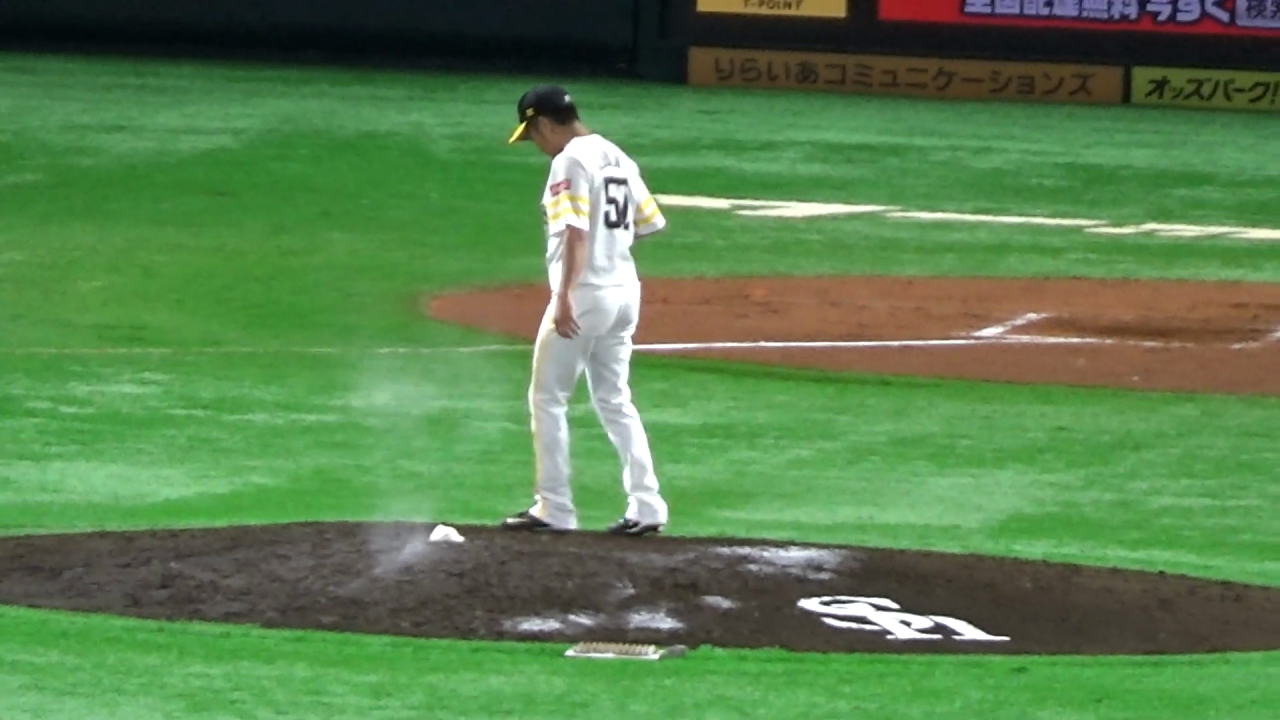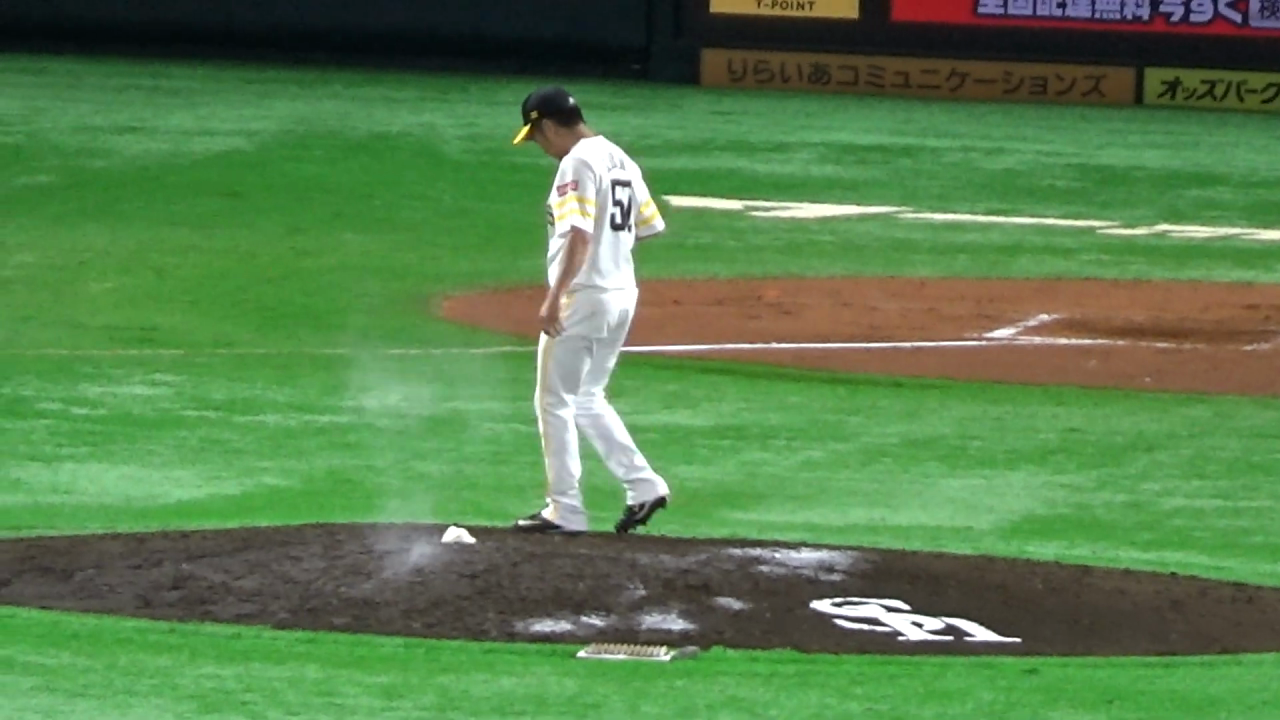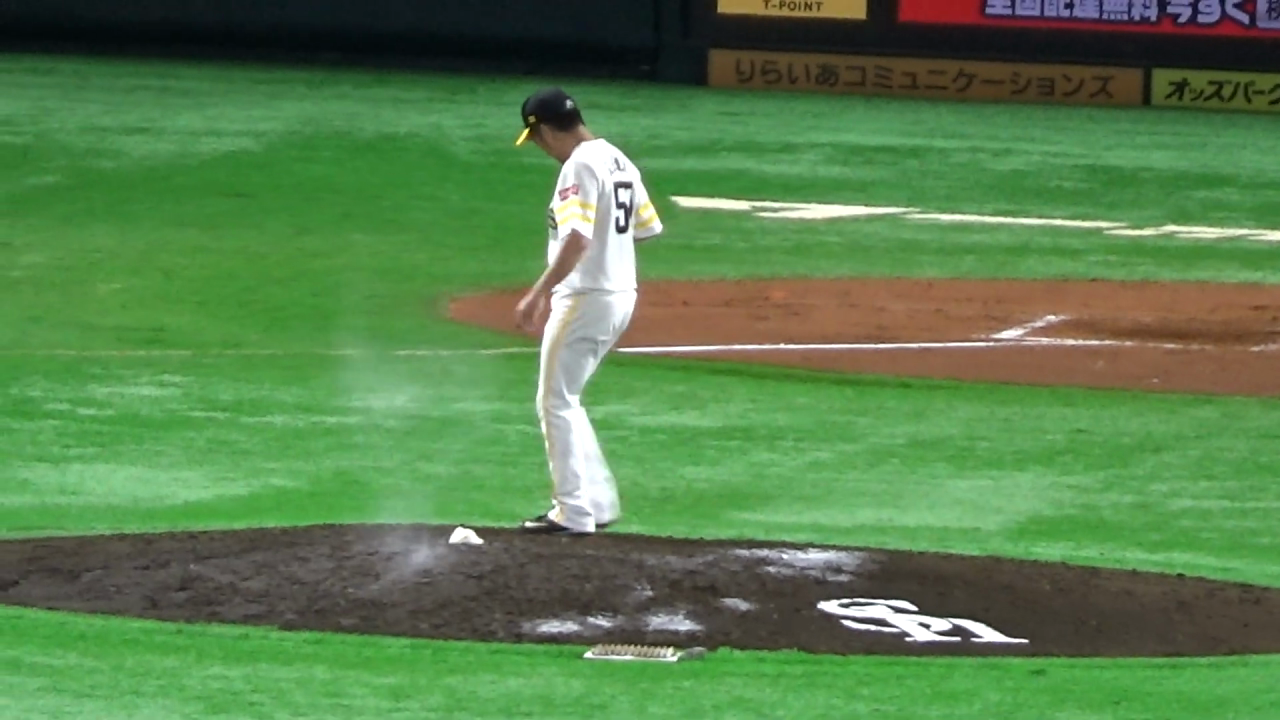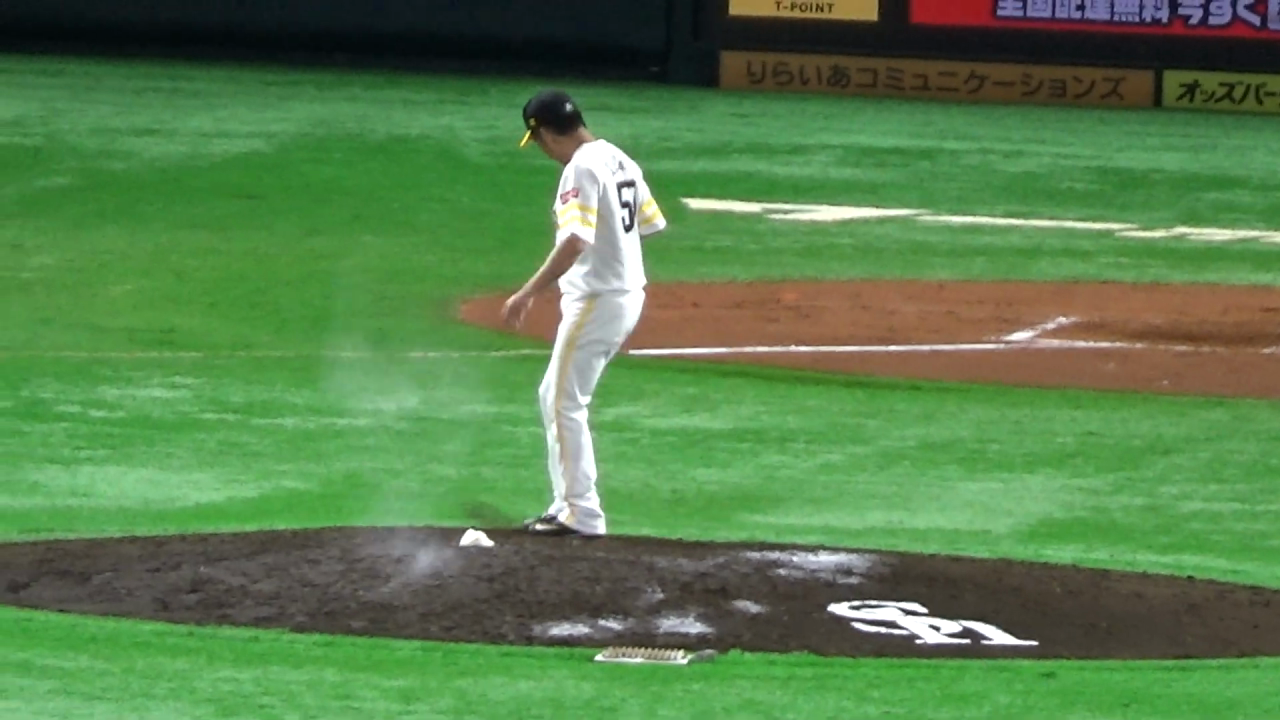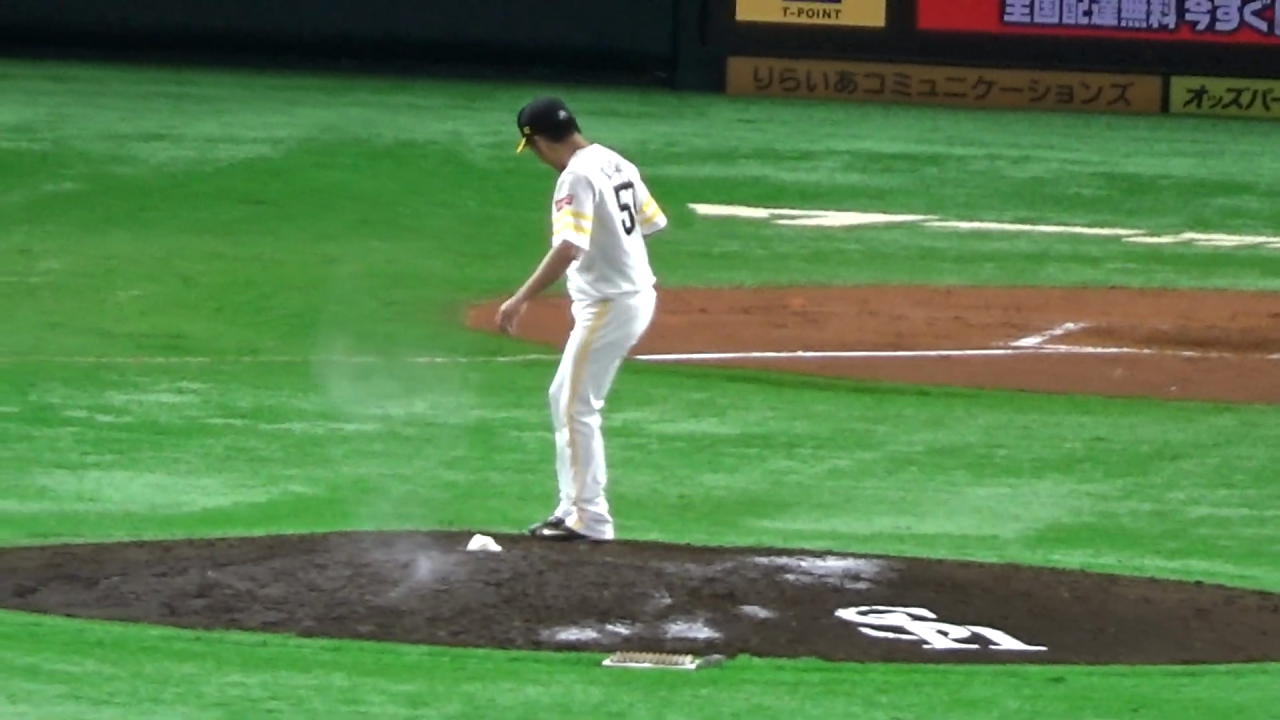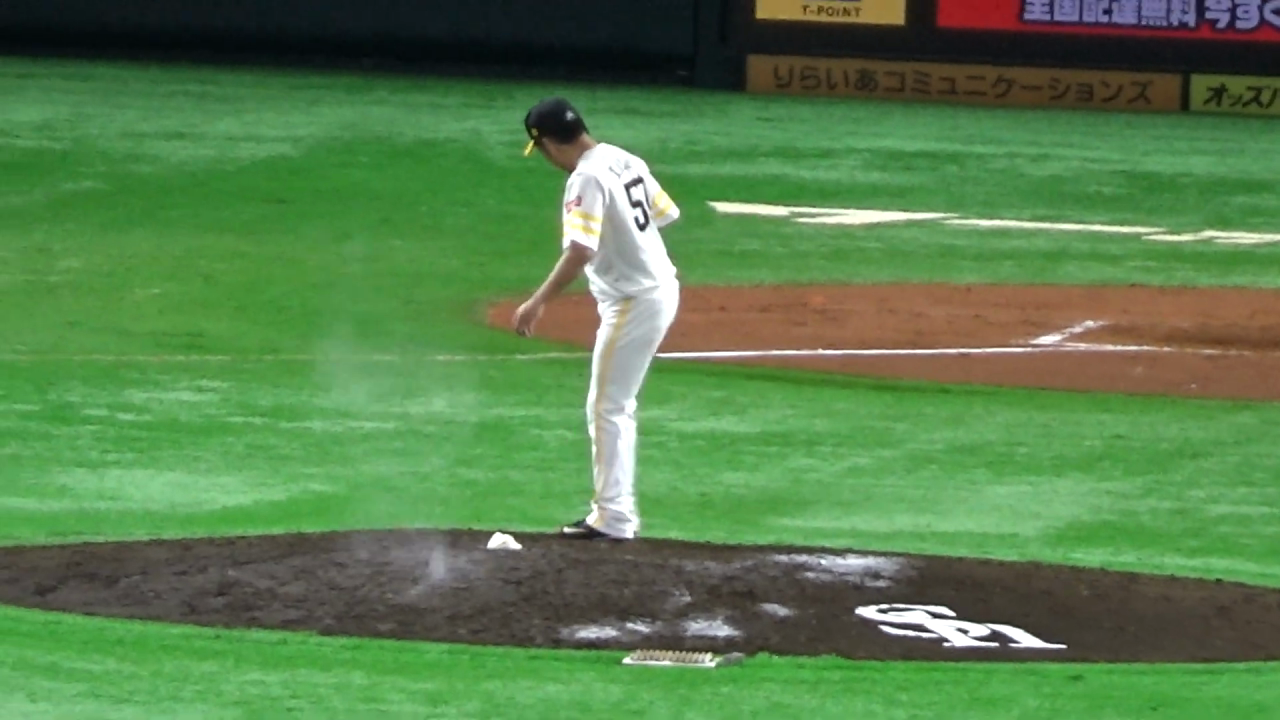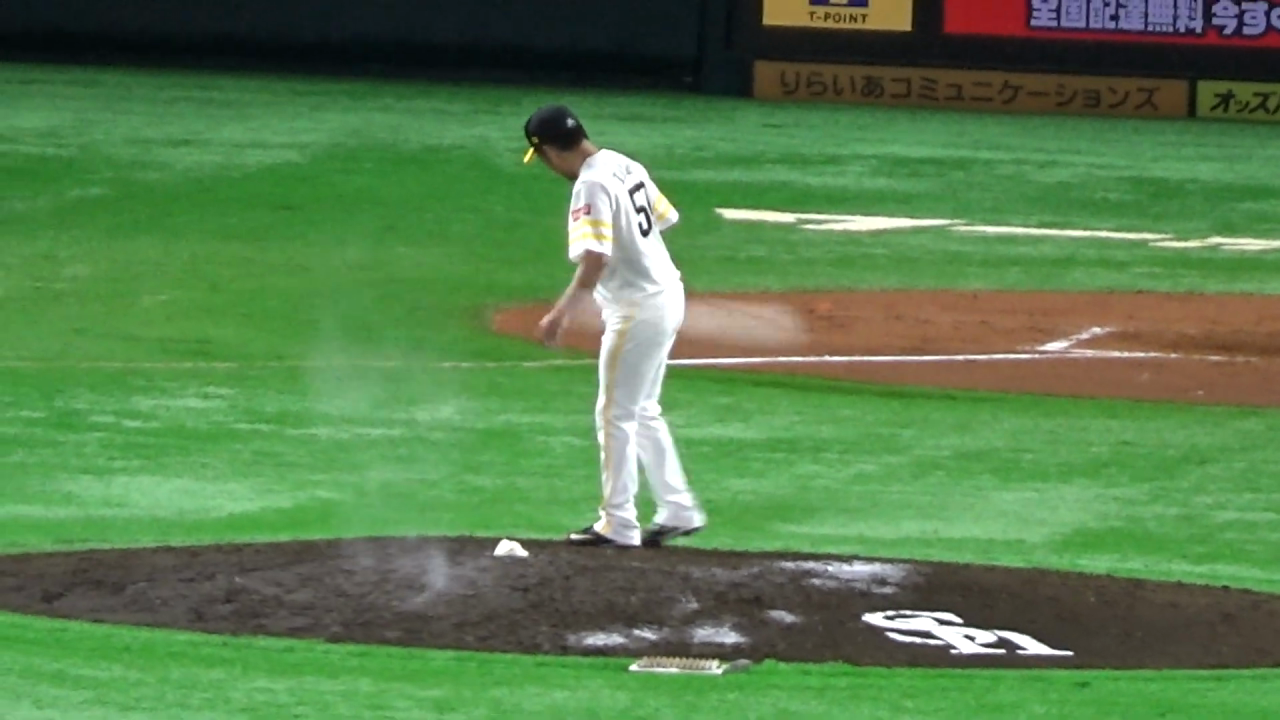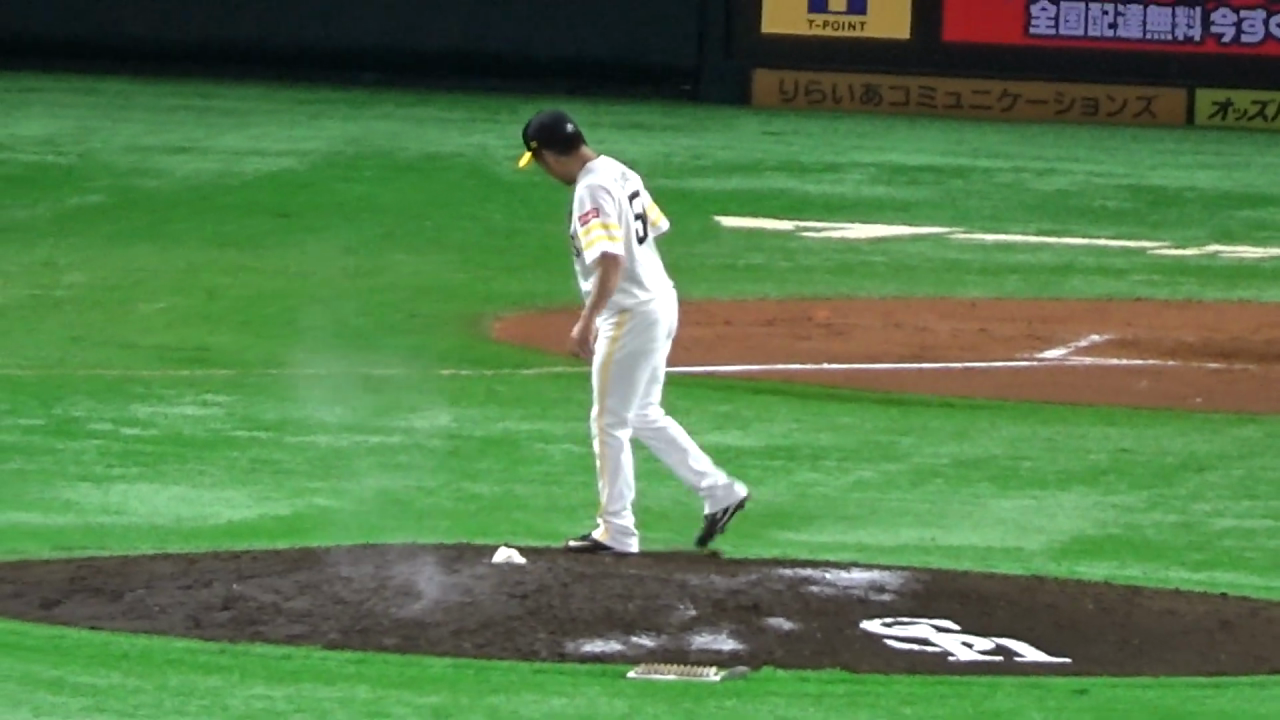
dt=0.1s
person 1, frame 1
left shoulder: (570, 161)
right shoulder: (620, 158)
left elbow: (576, 235)
right elbow: (650, 224)
left wrist: (564, 296)
left hip: (586, 296)
right hip: (624, 292)
left knee: (548, 399)
right knee: (615, 403)
left ankle: (555, 509)
right ankle: (645, 505)
person 1, frame 2
left shoulder: (577, 163)
right shoulder: (622, 160)
left elbow: (578, 237)
right elbow: (649, 227)
left wrist: (554, 296)
left hip: (585, 295)
right hip: (622, 295)
left knee: (554, 401)
right knee: (587, 401)
left ankle: (566, 511)
right ankle: (642, 485)
person 1, frame 3
left shoulder: (579, 166)
right shoulder: (621, 162)
left elbow: (576, 241)
right elbow: (647, 229)
left wrist: (537, 294)
left hip: (587, 299)
right hip: (621, 297)
left knee: (556, 404)
right knee: (565, 400)
left ankle: (572, 513)
right ankle: (599, 501)
person 1, frame 4
left shoulder: (581, 169)
right shoulder: (621, 160)
left elbow: (574, 243)
right elbow: (652, 224)
left wrist: (528, 292)
left hip: (598, 301)
right hip: (626, 296)
left knee: (567, 406)
right knee: (554, 396)
left ankle: (583, 514)
right ankle: (567, 504)
person 1, frame 5
left shoulder: (576, 175)
right shoulder: (618, 164)
left elbow: (567, 250)
right elbow: (653, 223)
left wrist: (521, 298)
left hip: (610, 305)
right hip: (634, 298)
left knee: (579, 410)
right knee: (565, 398)
left ankle: (591, 519)
right ankle: (574, 508)
person 1, frame 6
left shoulder: (586, 178)
right shoulder: (627, 160)
left elbow: (580, 251)
right elbow: (665, 214)
left wrist: (537, 301)
left hip: (634, 303)
right hip: (659, 292)
left knee: (606, 409)
right knee: (618, 404)
left ankle: (611, 518)
right ankle: (616, 506)
person 1, frame 7
left shoulder: (591, 184)
right shoulder: (626, 166)
left elbow: (595, 259)
right elbow: (666, 219)
left wrist: (562, 311)
left hip: (639, 311)
right hip: (663, 300)
left knee: (616, 416)
right knee: (642, 411)
left ankle: (620, 525)
right ankle: (678, 509)
person 1, frame 8
left shoulder: (590, 189)
right shoulder: (619, 172)
left elbow: (610, 260)
right elbow: (656, 228)
left wrist: (586, 320)
left hip: (632, 315)
right hip: (656, 306)
left knee: (609, 424)
right knee: (644, 416)
left ankle: (616, 533)
right ankle: (719, 490)
